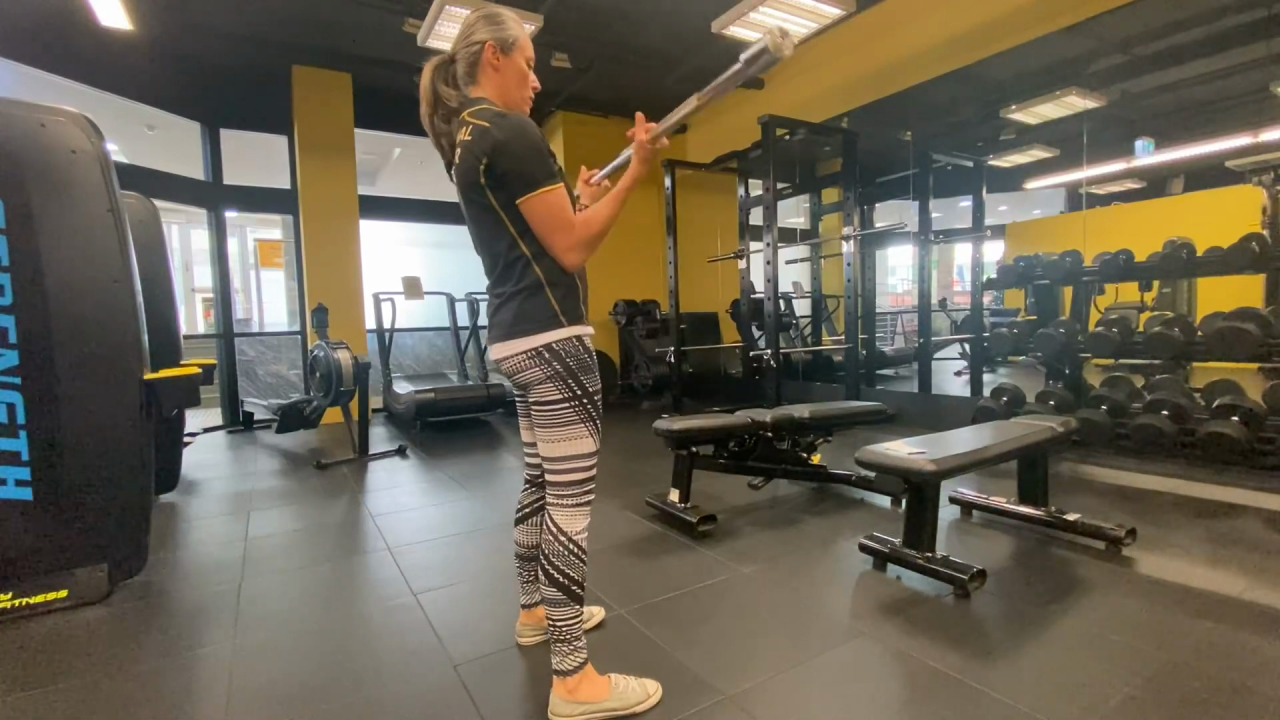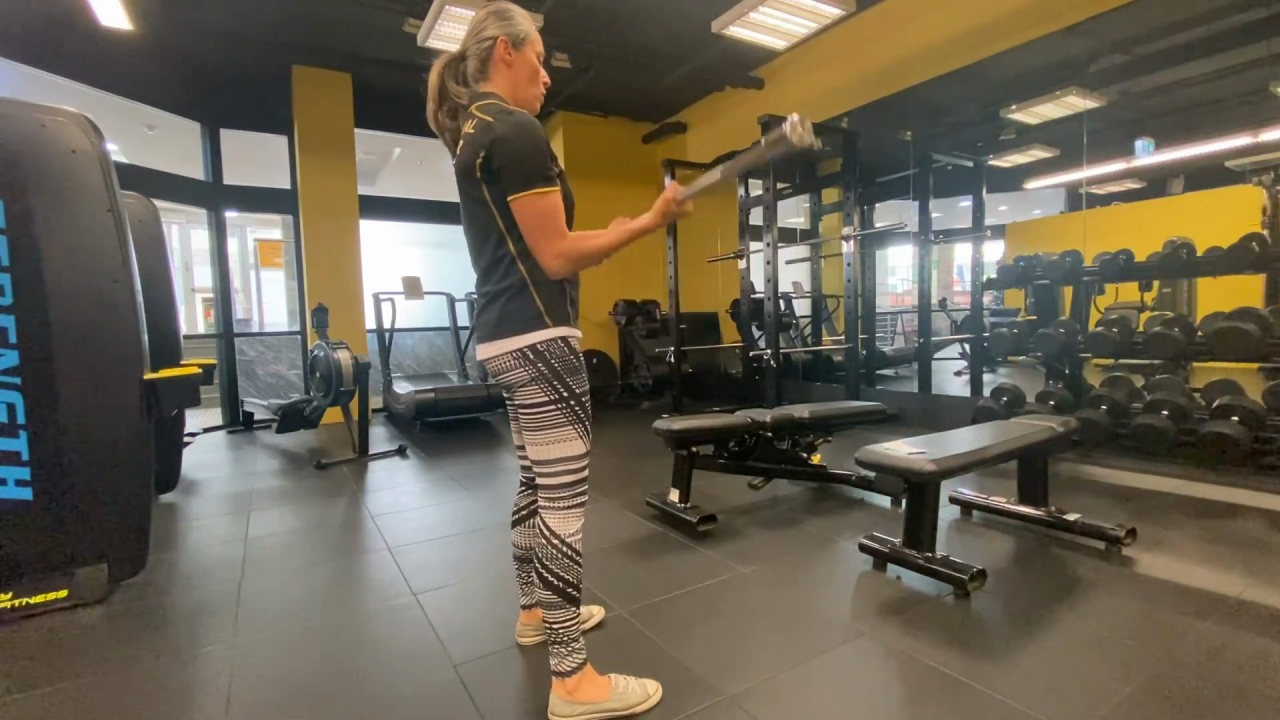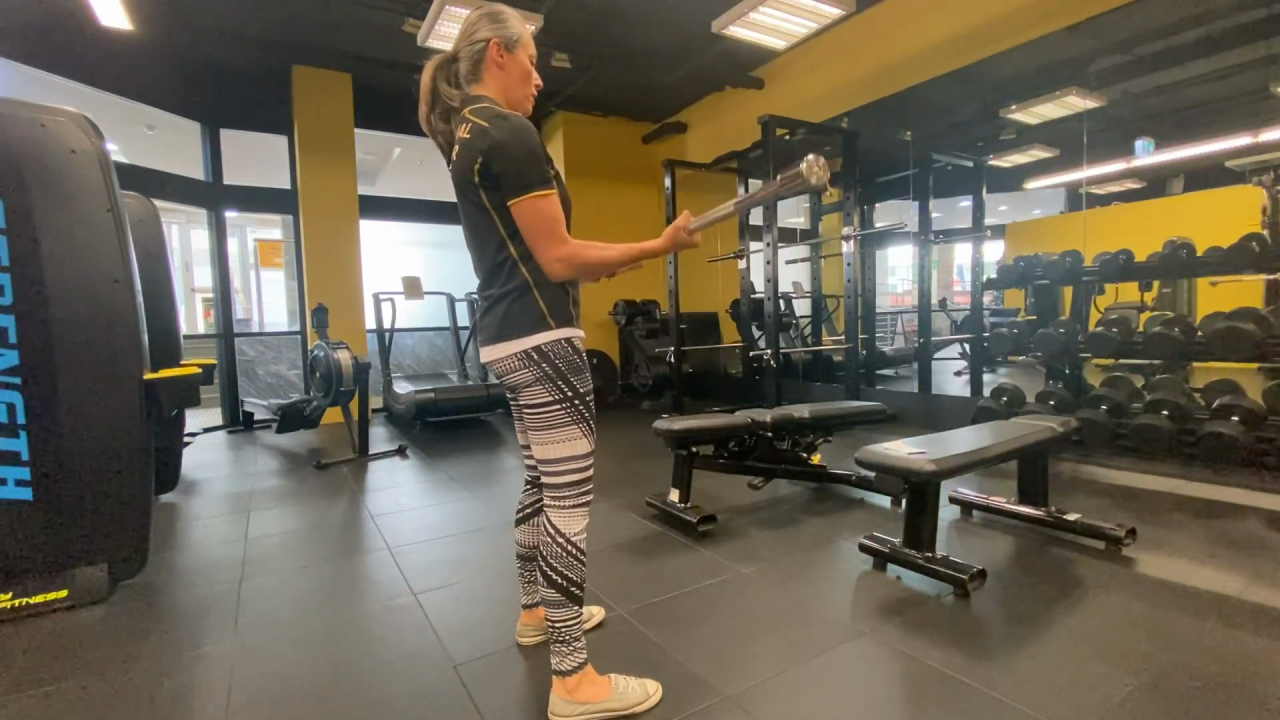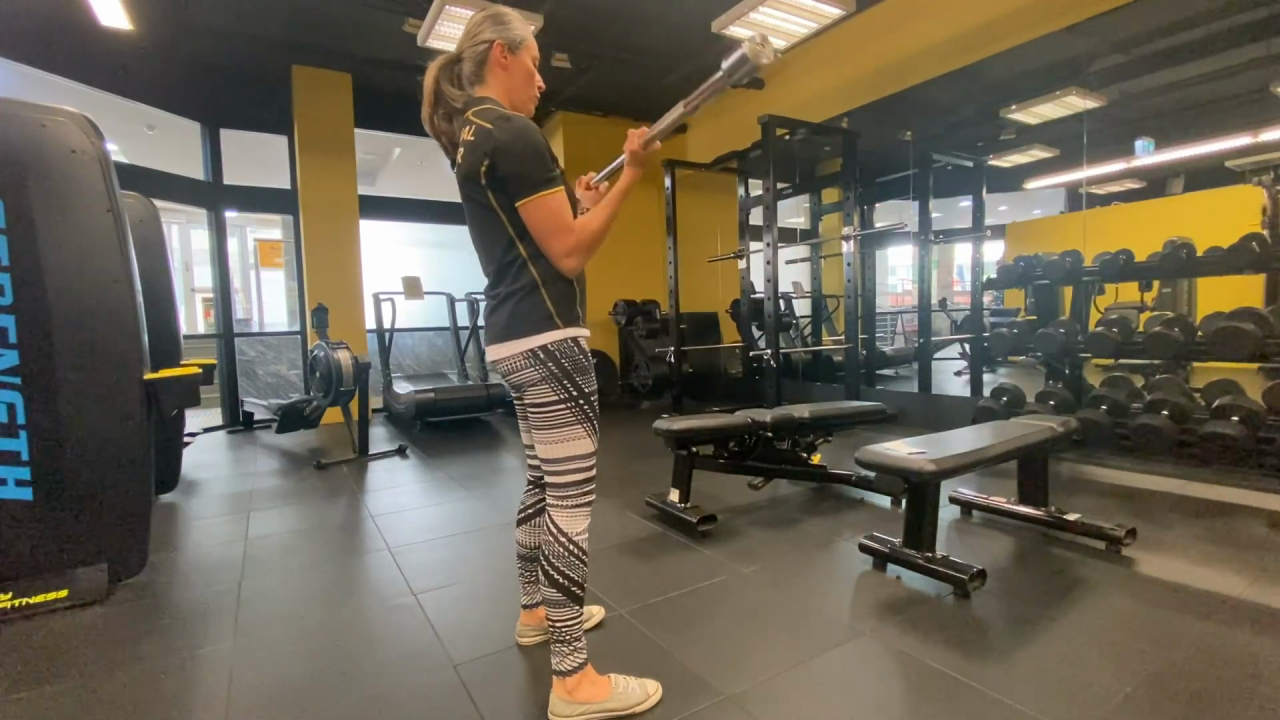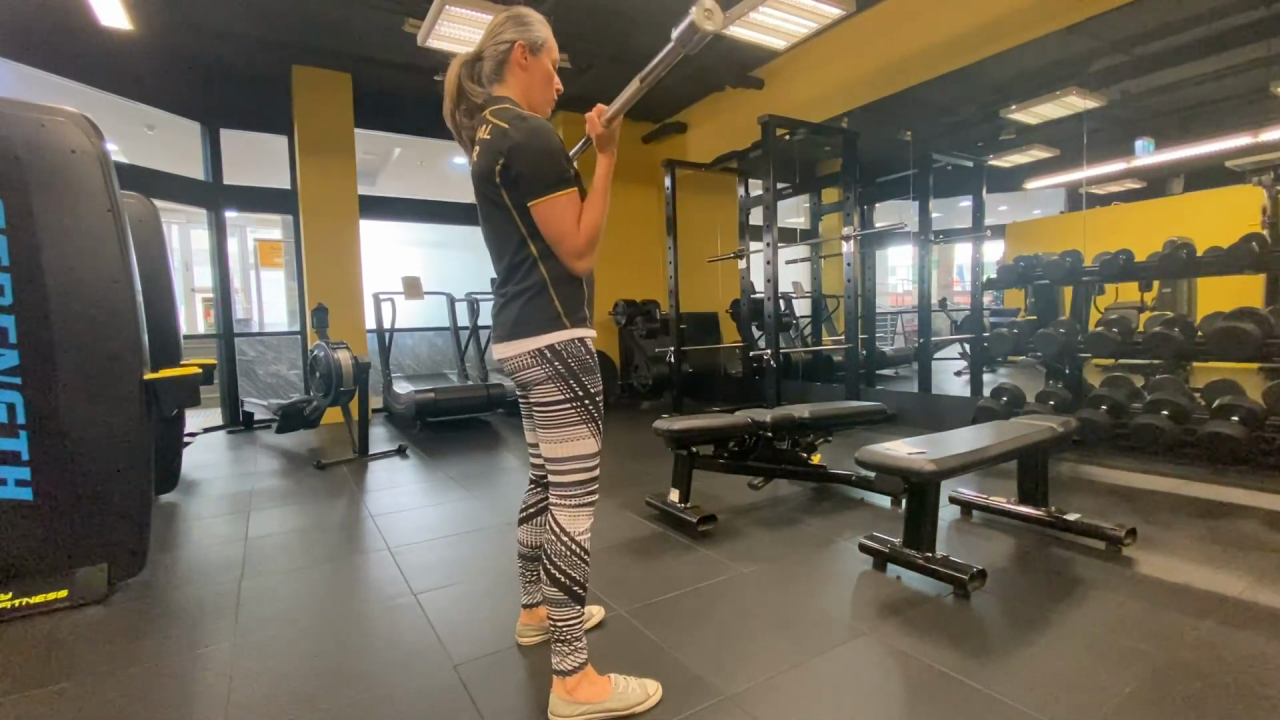
dt=1s
person 1, frame 1
left shoulder: (467, 139)
right shoulder: (511, 132)
right elbow: (573, 250)
left wrist: (576, 196)
right wrist: (636, 169)
left hip: (515, 334)
right hip: (549, 337)
left knee: (540, 481)
right knee: (570, 497)
left ankle: (534, 608)
person 1, frame 2
left shoulder: (474, 132)
right shoulder: (517, 131)
right elbow: (556, 255)
left wrist: (610, 233)
right wrist: (649, 222)
left hip: (504, 333)
right hip: (537, 336)
left knee: (537, 482)
right knee: (564, 497)
left ankle: (535, 610)
person 1, frame 3
left shoulder: (467, 136)
right shoulder: (510, 134)
right elbow: (557, 259)
left wrist: (610, 257)
right wrist: (655, 245)
left hip: (508, 335)
right hip: (540, 338)
left knee: (541, 482)
right knee: (568, 497)
left ankle: (536, 611)
person 1, frame 4
left shoulder: (470, 136)
right shoulder: (514, 134)
right elbow: (569, 255)
left wrist: (578, 201)
right wrist: (630, 177)
left hip: (513, 334)
right hip: (546, 337)
left knee: (544, 481)
right knee: (572, 496)
left ankle: (536, 609)
person 1, frame 5
left shoulder: (489, 135)
right shoulder: (530, 134)
right elbow: (579, 255)
left wrist: (577, 188)
right wrist: (606, 157)
left hip: (521, 333)
right hip: (553, 336)
left knee: (545, 479)
right knee: (574, 494)
left ankle: (536, 609)
